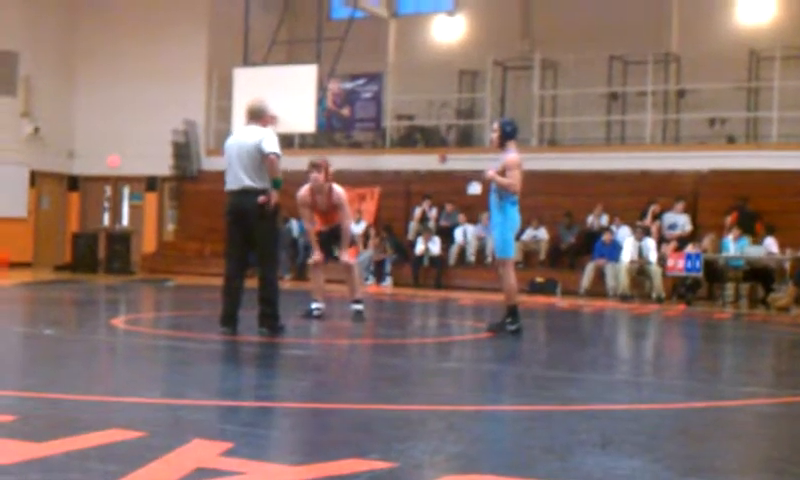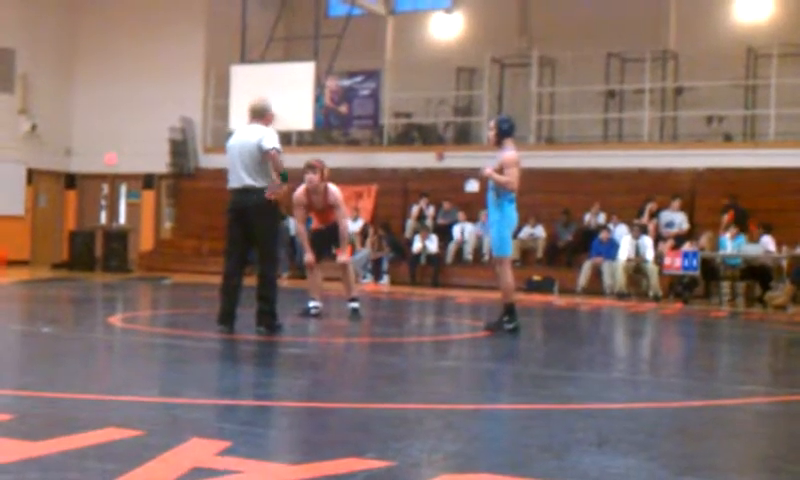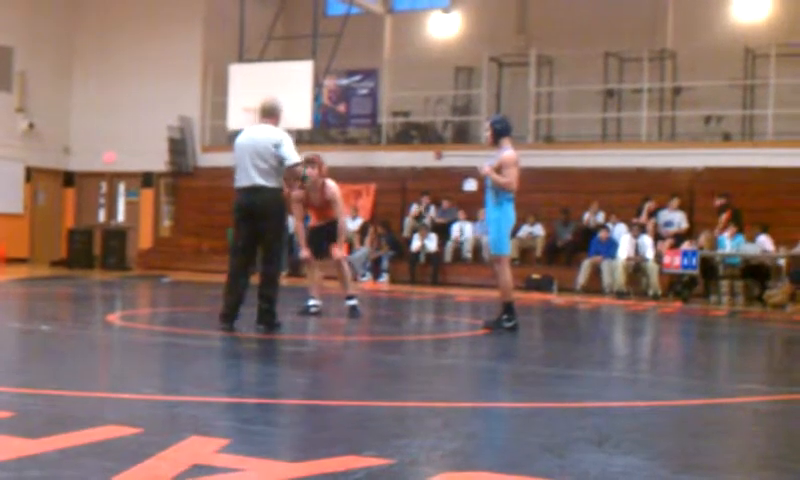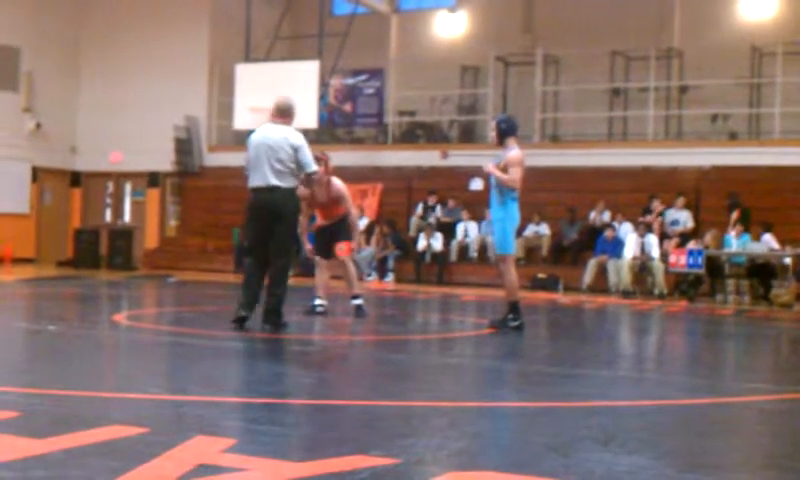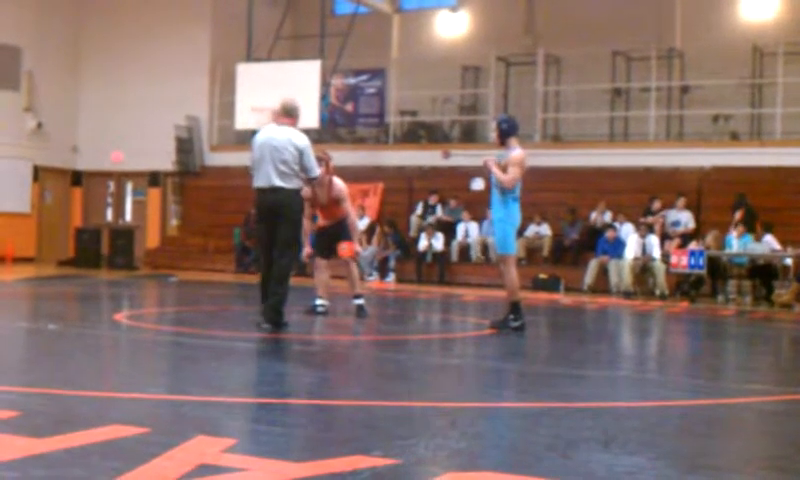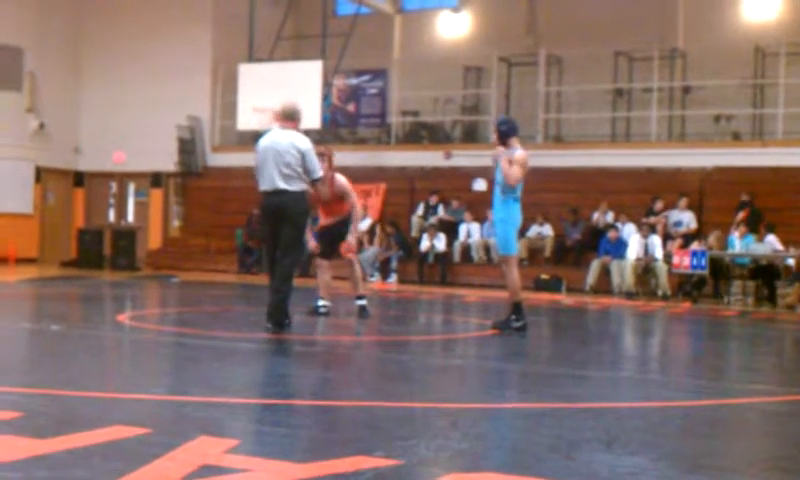
dt=0.3s
person 1, frame 1
left shoulder: (232, 138)
right shoulder: (266, 134)
left elbow: (233, 170)
right elbow: (272, 158)
right wrist: (276, 188)
left hip: (234, 199)
right hip: (259, 200)
left knee: (234, 262)
right knee: (267, 262)
left ankle: (228, 320)
right ankle: (268, 321)
person 1, frame 2
left shoulder: (234, 137)
right shoulder: (266, 133)
right elbow: (273, 153)
right wrist: (282, 180)
left hip: (236, 197)
right hip: (260, 199)
left knee: (233, 260)
right knee: (267, 260)
left ankle: (226, 318)
right ankle: (266, 319)
person 1, frame 3
left shoulder: (241, 136)
right shoulder: (279, 136)
right elbow: (294, 168)
left hip: (244, 196)
right hip: (270, 198)
left knee: (240, 257)
right knee: (271, 259)
left ankle: (228, 315)
right ankle: (265, 317)
person 1, frame 4
left shoulder: (254, 136)
right shoulder: (294, 137)
left elbow: (249, 170)
right elbow: (312, 173)
right wrist: (298, 179)
left hip: (257, 197)
right hip: (284, 198)
left knee: (254, 255)
right knee: (281, 258)
left ankle: (245, 306)
right ankle: (272, 316)
person 1, frame 5
left shoulder: (259, 137)
right shoulder: (299, 138)
left elbow: (254, 169)
right elbow: (313, 176)
right wrist: (301, 181)
left hip: (263, 196)
right hip: (289, 198)
left knee: (267, 256)
right knee: (284, 257)
left ankle: (266, 312)
right ankle: (273, 316)
person 1, frame 6
left shoulder: (263, 141)
right shoulder: (301, 141)
left elbow: (258, 174)
right elbow: (315, 178)
left hip: (269, 200)
right hip: (294, 200)
left knee: (274, 257)
right knee: (288, 258)
left ankle: (279, 313)
right ankle: (276, 315)
person 2, frame 1
left shoulder: (512, 158)
right shoulder: (506, 157)
left elbow: (515, 187)
left wrist: (493, 177)
right wrist: (494, 178)
left hip: (505, 216)
right hip: (500, 216)
left knee: (506, 267)
right knee: (503, 267)
left ankle: (513, 319)
right ankle: (510, 317)
person 2, frame 2
left shoulder: (509, 155)
right shoulder: (503, 155)
left elbow: (512, 184)
left wrist: (491, 174)
right wrist: (492, 175)
left hip: (503, 214)
right hip: (498, 214)
left knee: (503, 264)
right knee: (500, 265)
left ankle: (510, 317)
right ankle: (507, 315)
person 2, frame 3
left shoulder: (508, 155)
right shoulder: (502, 155)
left elbow: (512, 185)
left wrist: (489, 174)
right wrist: (489, 174)
left hip: (501, 213)
right hip: (495, 212)
left knee: (502, 263)
right knee: (498, 263)
left ankle: (509, 316)
right ankle: (506, 313)
person 2, frame 4
left shoulder: (514, 154)
right shoulder: (506, 154)
left elbow: (514, 183)
left wrist: (493, 171)
right wrist: (494, 170)
left hip: (506, 213)
right hip: (500, 212)
left knee: (507, 262)
right knee: (503, 263)
left ankle: (515, 314)
right ankle: (512, 313)
person 2, frame 5
left shoulder: (516, 154)
right shoulder: (508, 154)
left elbow: (509, 183)
left wrist: (492, 167)
right wrist: (493, 167)
left hip: (506, 212)
right hip: (501, 212)
left knee: (508, 263)
right knee: (505, 263)
left ankle: (516, 316)
right ankle: (513, 313)
person 2, frame 6
left shoulder: (518, 155)
right shoulder: (509, 154)
left elbow: (512, 181)
left wrist: (501, 159)
right wrist: (500, 160)
left hip: (508, 213)
right hip: (502, 213)
left knee: (509, 263)
right knee: (507, 263)
left ankle: (518, 316)
right ankle: (515, 314)
person 3, frame 1
left shoulder: (338, 193)
right shoulder: (303, 194)
left elbow: (346, 223)
right elbow: (308, 224)
left wrist: (344, 250)
right wrist: (316, 250)
left hip: (340, 228)
right hip: (322, 228)
left knee: (348, 262)
right knee: (315, 262)
left ankle: (357, 305)
right ankle: (318, 305)
person 3, frame 2
left shoulder: (333, 193)
right shoulder: (299, 195)
left elbow: (343, 223)
right elbow: (300, 225)
left wrist: (343, 251)
right wrist: (307, 252)
left hip: (336, 226)
right hip: (318, 227)
left knee: (344, 261)
right knee: (310, 262)
left ankle: (353, 304)
right ankle: (315, 304)
person 3, frame 3
left shoulder: (331, 188)
right shoulder: (298, 191)
left elbow: (341, 218)
right elbow: (298, 221)
left wrist: (340, 247)
right wrist: (303, 248)
left hip: (334, 223)
right hip: (317, 224)
left knee: (340, 259)
right knee: (311, 261)
left ankle: (352, 301)
right ankle: (315, 302)
person 3, frame 4
left shoulder: (337, 186)
right shoulder: (304, 190)
left elbow: (352, 212)
right elbow: (303, 216)
left wrist: (355, 239)
right wrist: (305, 242)
left hip: (342, 222)
right hip: (323, 224)
left knee: (345, 258)
right knee: (320, 262)
left ankle: (357, 301)
right ankle: (320, 302)
person 3, frame 5
left shoulder: (338, 186)
right shoulder: (307, 190)
left elbow: (350, 215)
right elbow: (306, 218)
left wrist: (356, 243)
right wrist: (306, 246)
left hip: (342, 223)
right hip: (324, 225)
left knee: (348, 258)
right knee: (319, 262)
left ankle: (359, 301)
right ankle: (321, 302)
person 3, frame 6
left shoulder: (340, 181)
left elbow: (356, 206)
left wrist: (353, 234)
right wrist: (310, 238)
left hip: (344, 222)
right hip: (325, 224)
left knee: (351, 257)
right knee: (321, 262)
left ankle: (361, 302)
right ankle: (323, 303)
